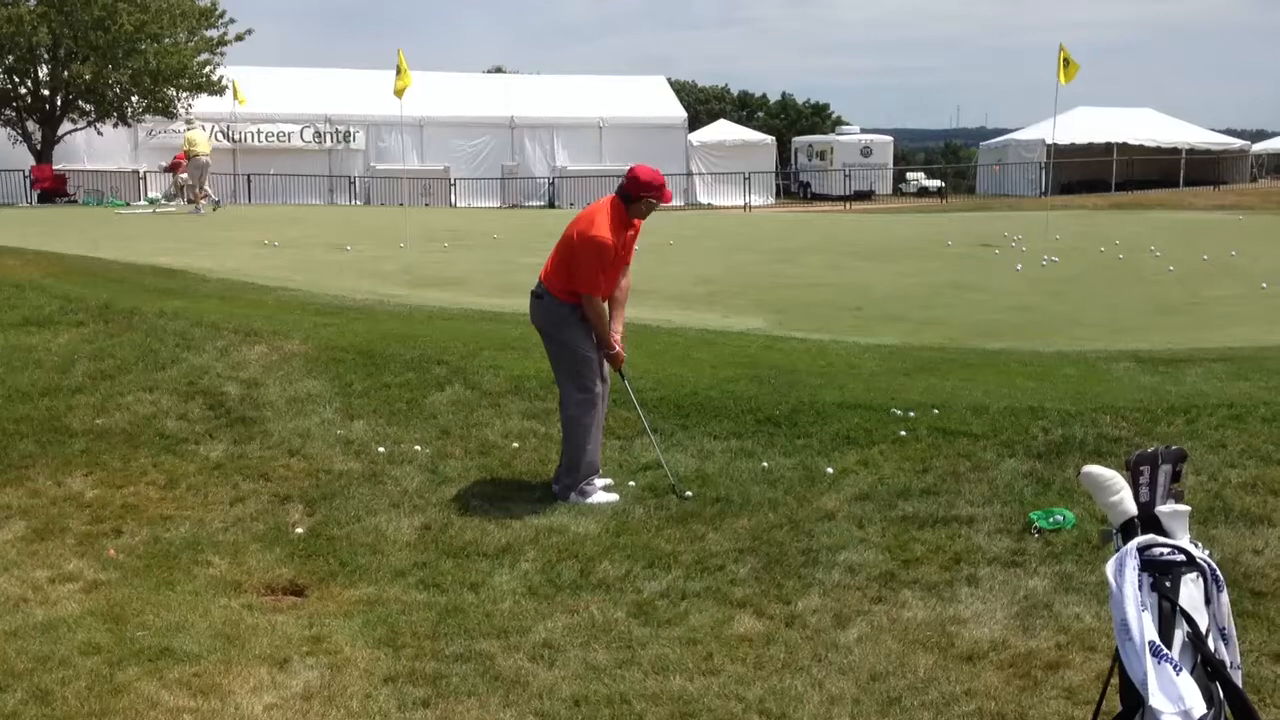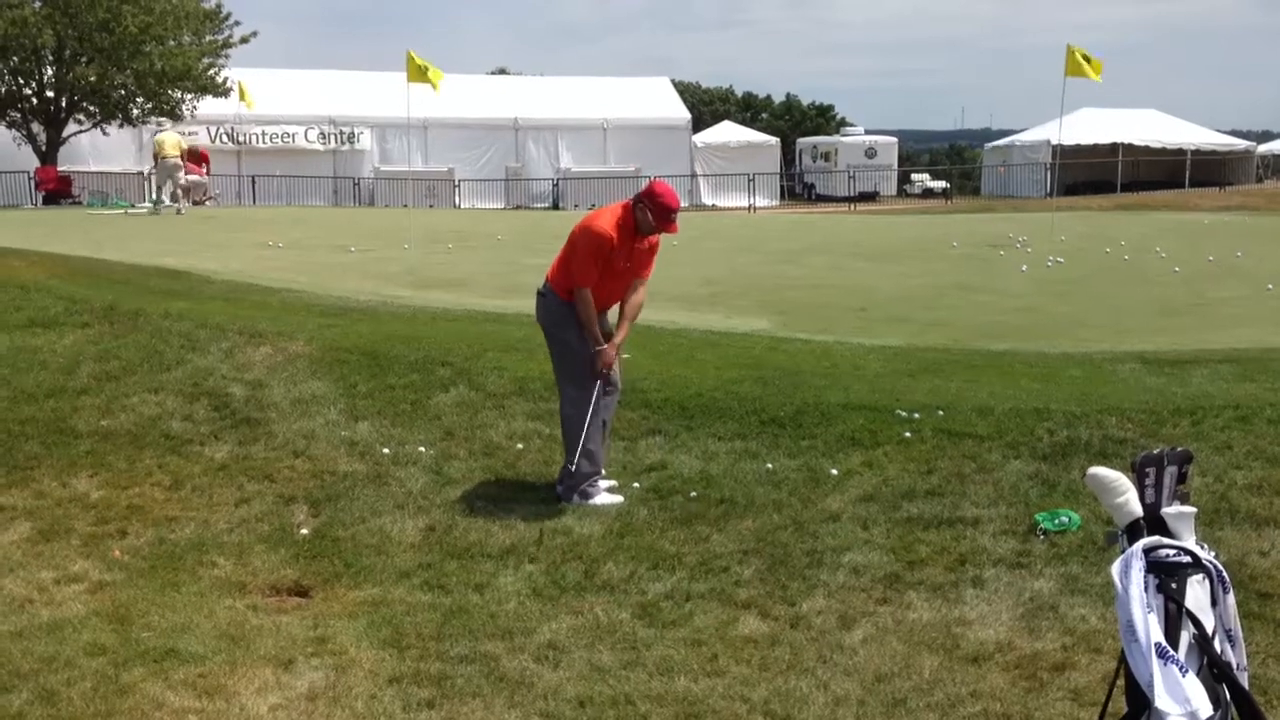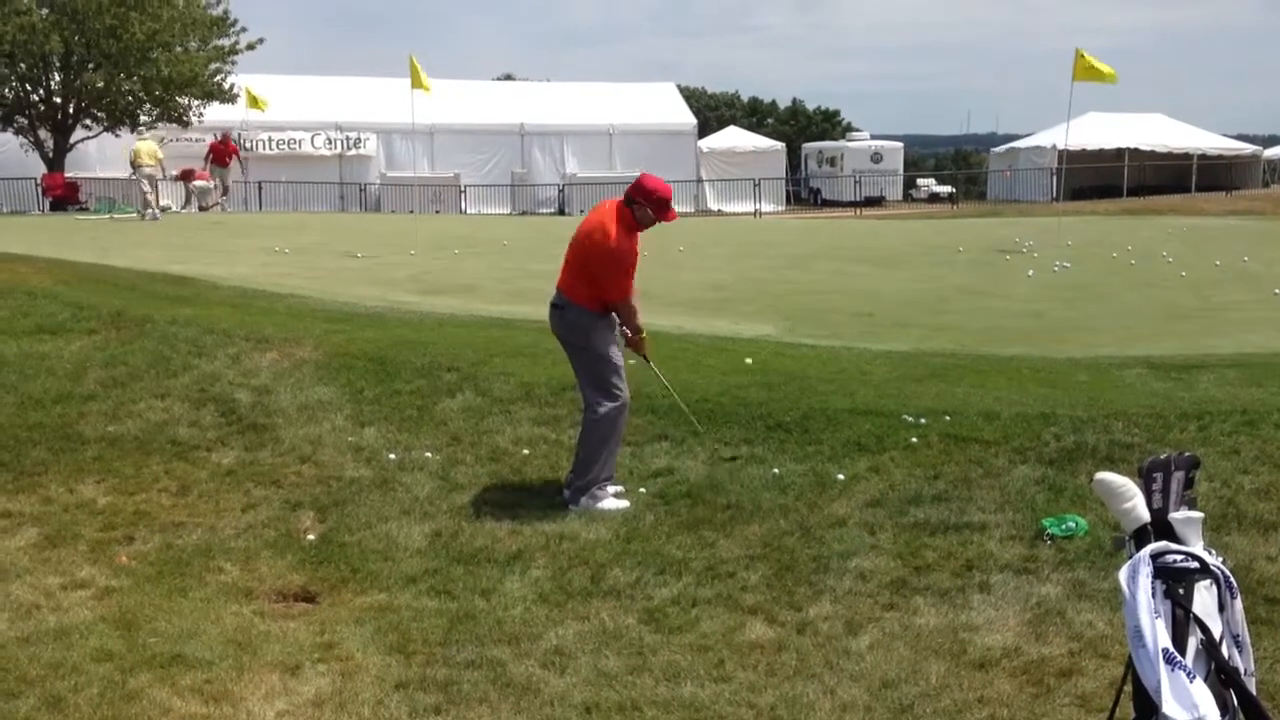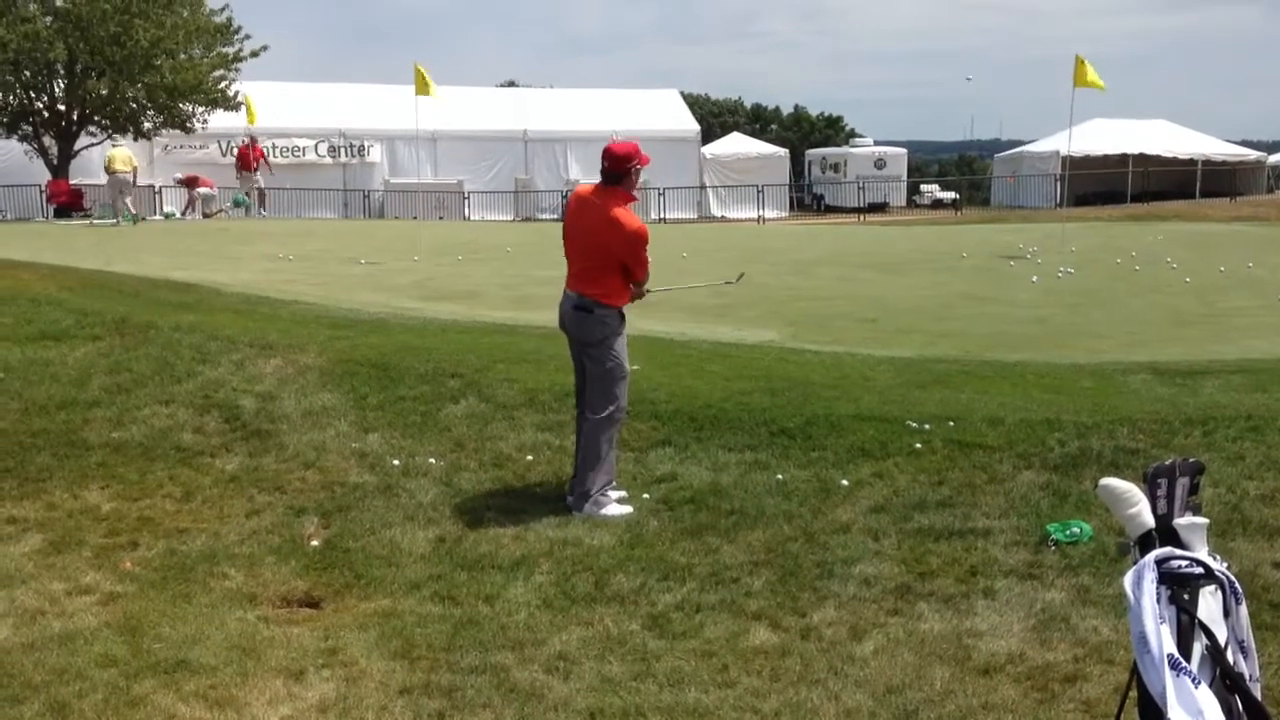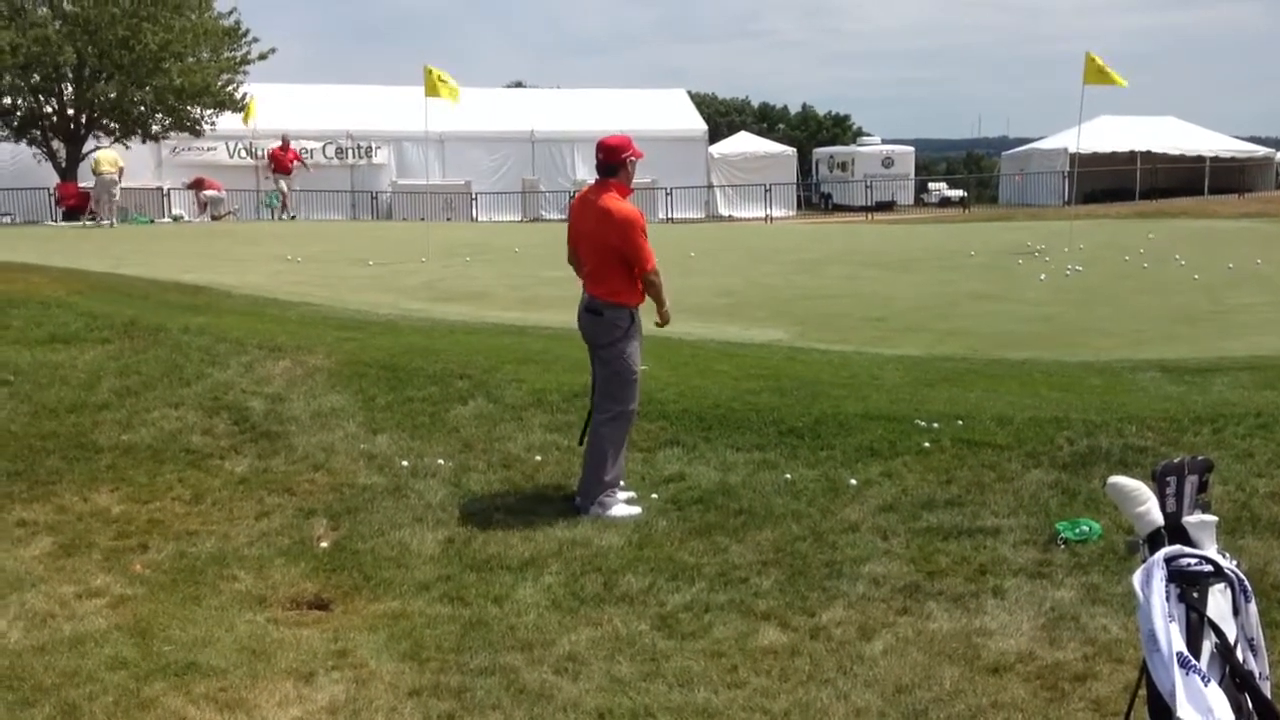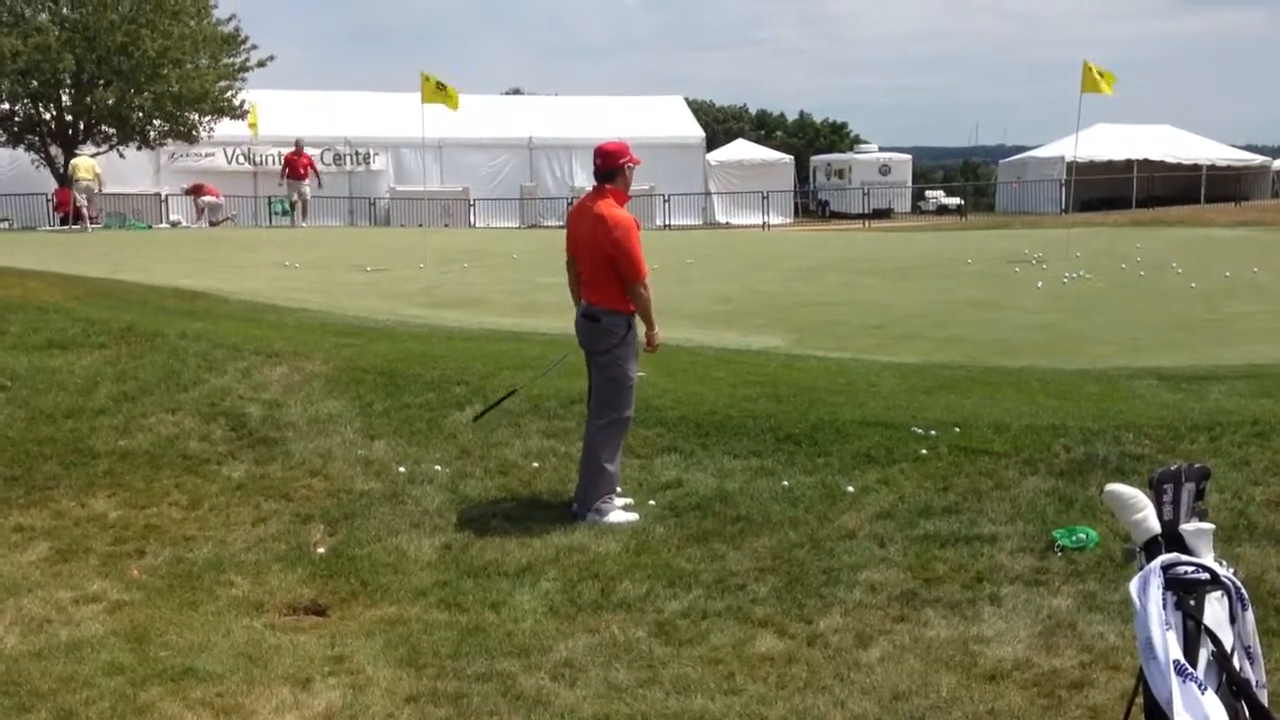
dt=0.7s
person 1, frame 1
left shoulder: (630, 221)
right shoulder: (598, 234)
left elbow: (621, 275)
right elbow: (591, 297)
left wrist: (616, 330)
right wrist: (608, 346)
left hip: (577, 306)
right hip: (558, 308)
left knee: (597, 387)
right knee: (584, 393)
left ankle: (581, 471)
right ankle: (574, 485)
person 1, frame 2
left shoulder: (650, 240)
right shoulder: (600, 229)
left elbow: (637, 290)
right elbow: (581, 288)
left wrist: (616, 343)
right wrist: (598, 343)
left hip: (595, 309)
right hip: (563, 307)
left knee: (608, 387)
right knee: (583, 394)
left ankle: (584, 472)
right ankle: (579, 486)
person 1, frame 3
left shoulder: (624, 215)
right shoulder: (611, 241)
left elbow: (624, 284)
right elbow: (621, 301)
left wrist: (632, 328)
right wrist: (637, 333)
left hip: (588, 310)
right hip: (579, 316)
left knee: (605, 395)
right knee: (612, 398)
left ankle: (585, 478)
right ankle: (586, 490)
person 1, frame 4
left shoulder: (577, 198)
right shoulder: (631, 226)
right elbow: (640, 278)
right wrist: (634, 289)
left hip: (572, 305)
right hip: (601, 316)
left knee: (590, 402)
right knee: (608, 407)
left ankle: (590, 482)
right ankle: (589, 497)
person 1, frame 5
left shoulder: (581, 202)
right shoulder: (625, 214)
right elbow: (648, 273)
right wrist: (662, 307)
left hip: (592, 308)
right hip: (616, 317)
left knee: (606, 403)
right knee: (617, 408)
left ankle: (603, 483)
right ankle: (596, 497)
person 1, frame 6
left shoulder: (580, 209)
right shoulder: (619, 220)
left elbow: (572, 268)
right elbow: (638, 285)
right wrist: (651, 328)
left hip: (589, 316)
right hip: (613, 323)
left knee: (603, 410)
right knee: (612, 414)
left ankle: (599, 490)
right ankle: (593, 503)
